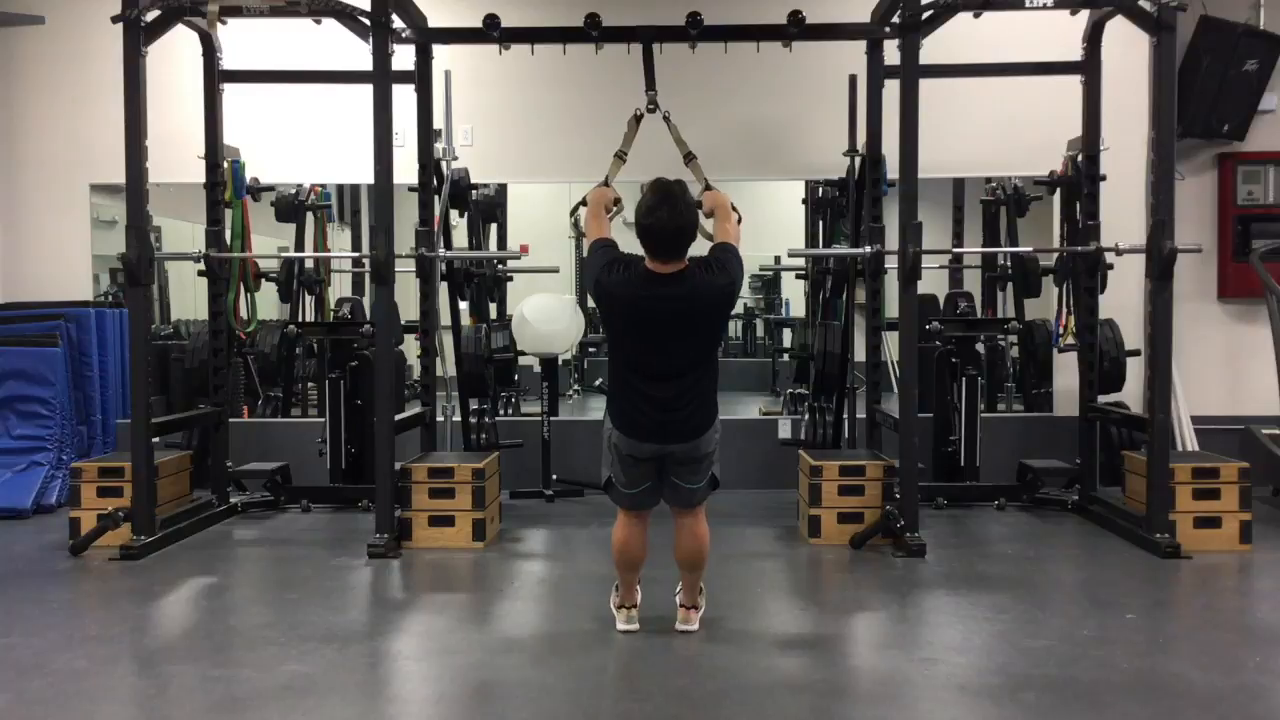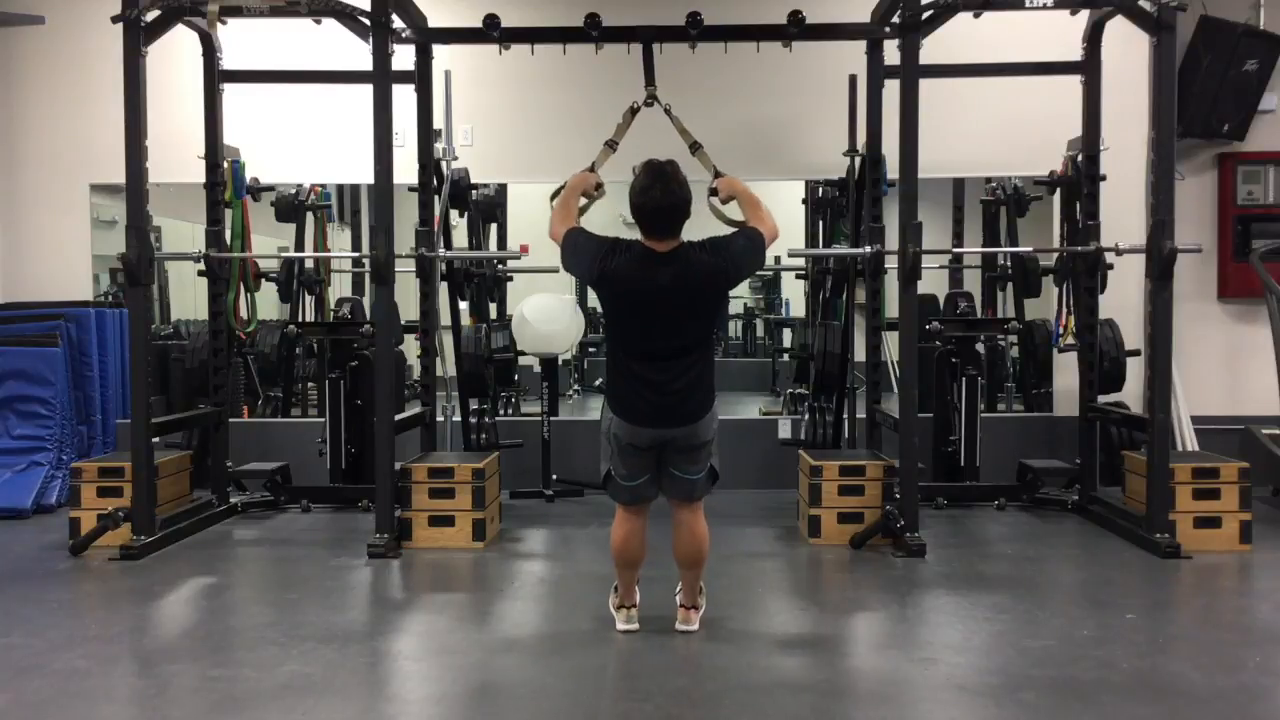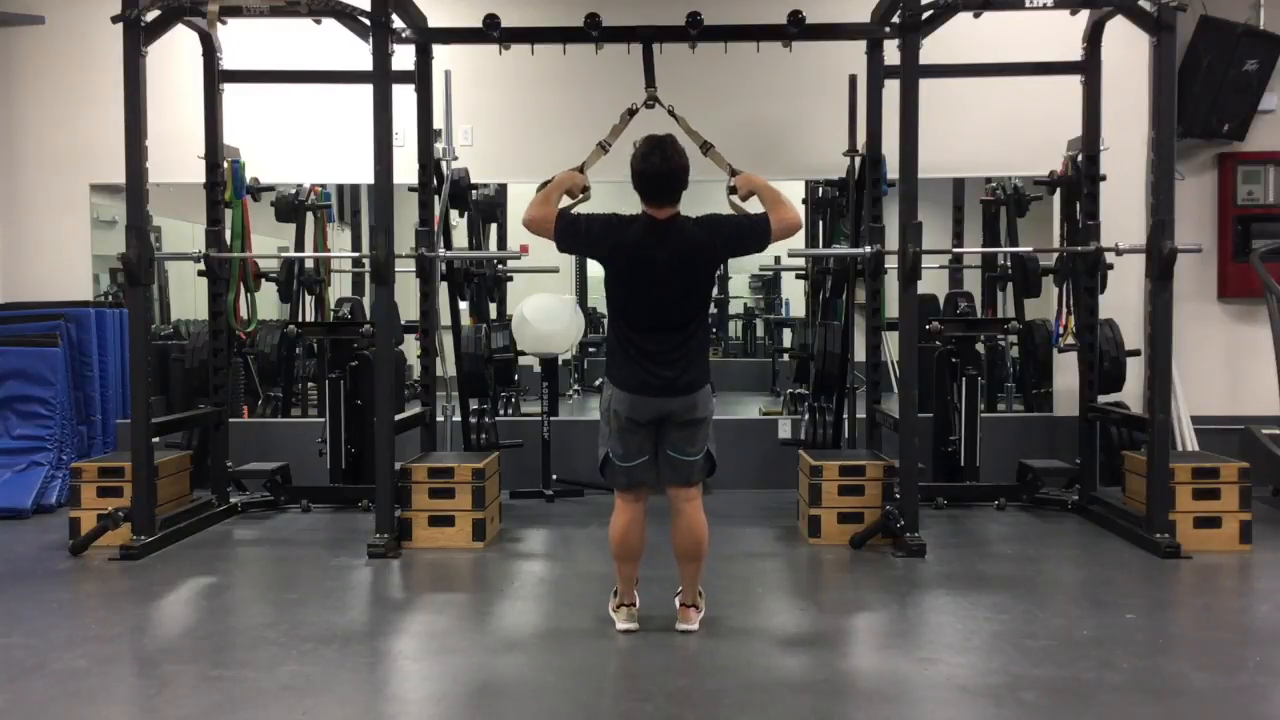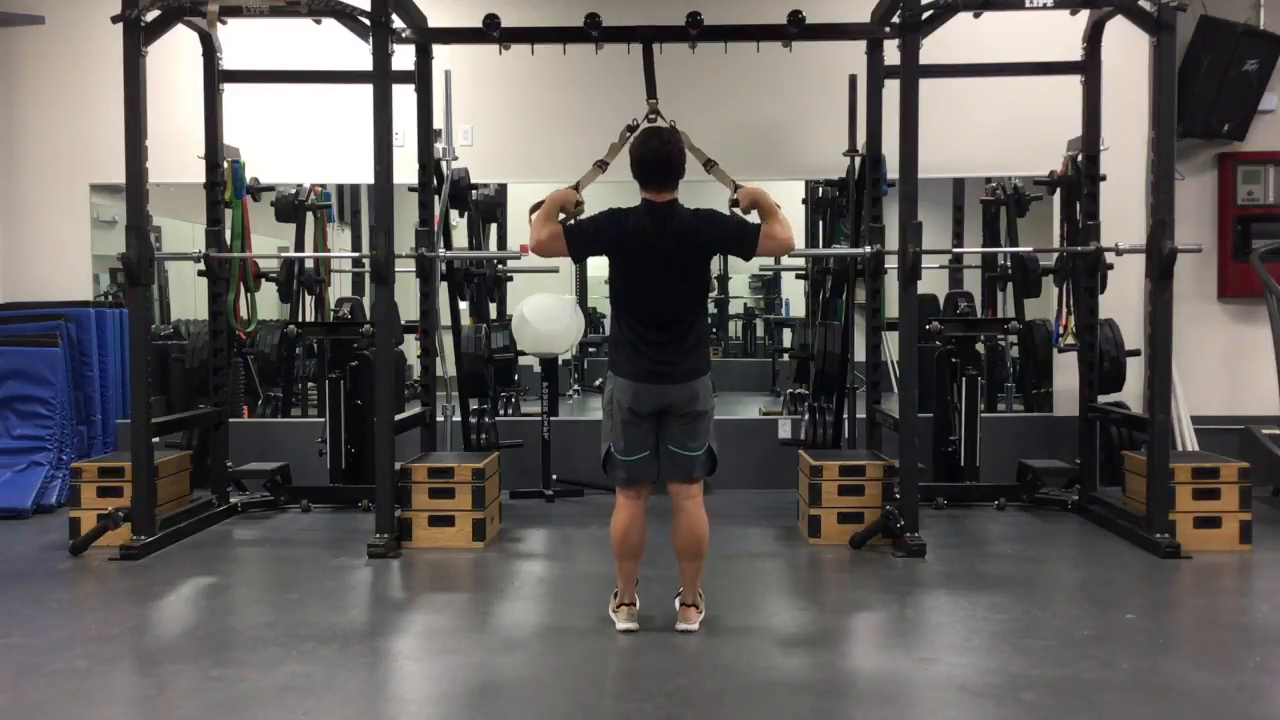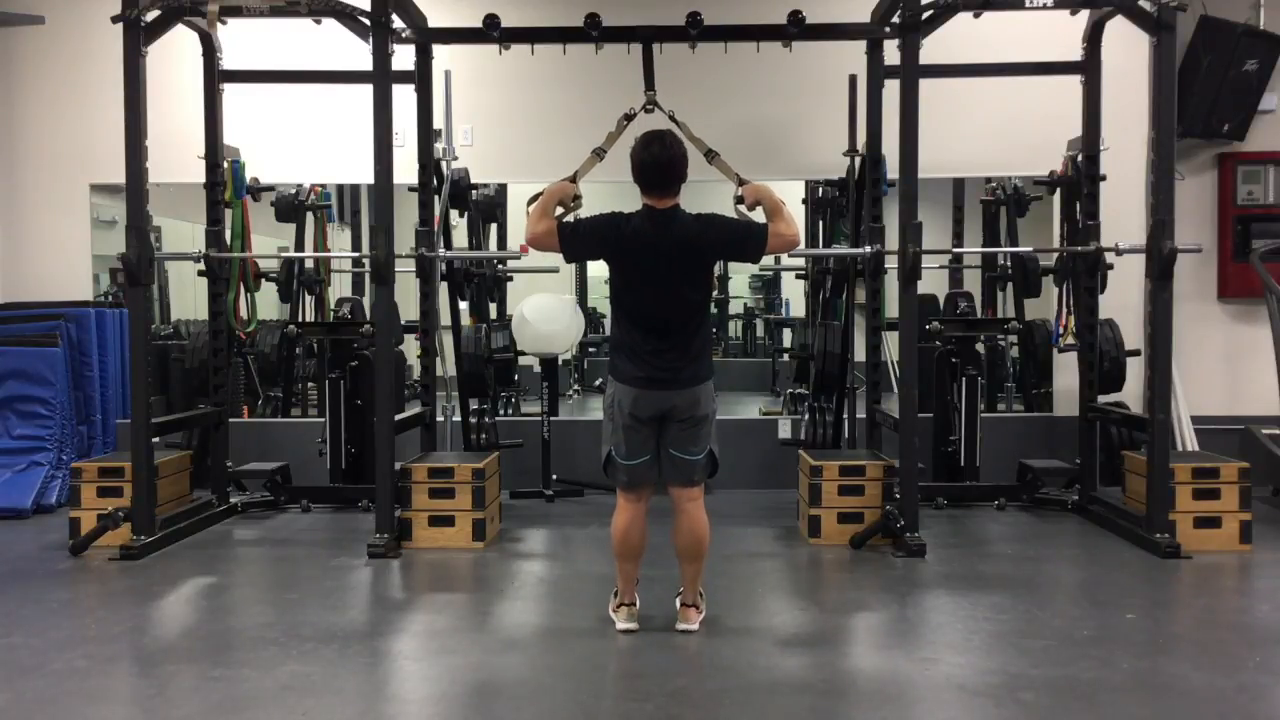
dt=0.4s
person 1, frame 1
left shoulder: (612, 283)
right shoulder: (717, 285)
left elbow: (595, 229)
right elbow: (727, 231)
left wrist: (599, 199)
right wrist: (719, 204)
left hip: (630, 426)
right hip: (695, 427)
left knee: (631, 514)
right knee: (690, 513)
left ankle: (627, 603)
right ankle: (690, 604)
person 1, frame 2
left shoulder: (609, 265)
right shoulder: (714, 266)
left elbow: (561, 229)
right elbow: (766, 229)
left wrist: (576, 186)
right wrist: (737, 190)
left hip: (628, 415)
right hip: (692, 415)
left knee: (630, 511)
right knee: (688, 510)
left ankle: (625, 603)
right ankle: (689, 604)
person 1, frame 3
left shoulder: (613, 236)
right shoulder: (709, 236)
left elbow: (534, 216)
right elbow: (789, 219)
left wrist: (563, 182)
right wrist: (756, 184)
left hip: (628, 391)
right hip: (689, 391)
left knee: (629, 499)
right knee: (687, 498)
left ankle: (625, 603)
right ankle: (690, 604)
person 1, frame 4
left shoulder: (616, 226)
right shoulder: (705, 226)
left elbow: (541, 241)
right elbow: (782, 240)
left wrist: (557, 201)
right wrist: (760, 199)
left hip: (631, 381)
right hip: (689, 382)
left knee: (630, 495)
right knee: (688, 494)
left ankle: (626, 602)
right ankle: (690, 603)
person 1, frame 5
left shoulder: (615, 231)
right shoulder: (707, 232)
left elbow: (536, 233)
right elbow: (788, 235)
left wrist: (553, 193)
right wrist: (765, 195)
left hip: (631, 386)
right hip: (691, 387)
left knee: (631, 498)
right knee: (689, 497)
left ankle: (625, 602)
right ankle: (690, 603)
